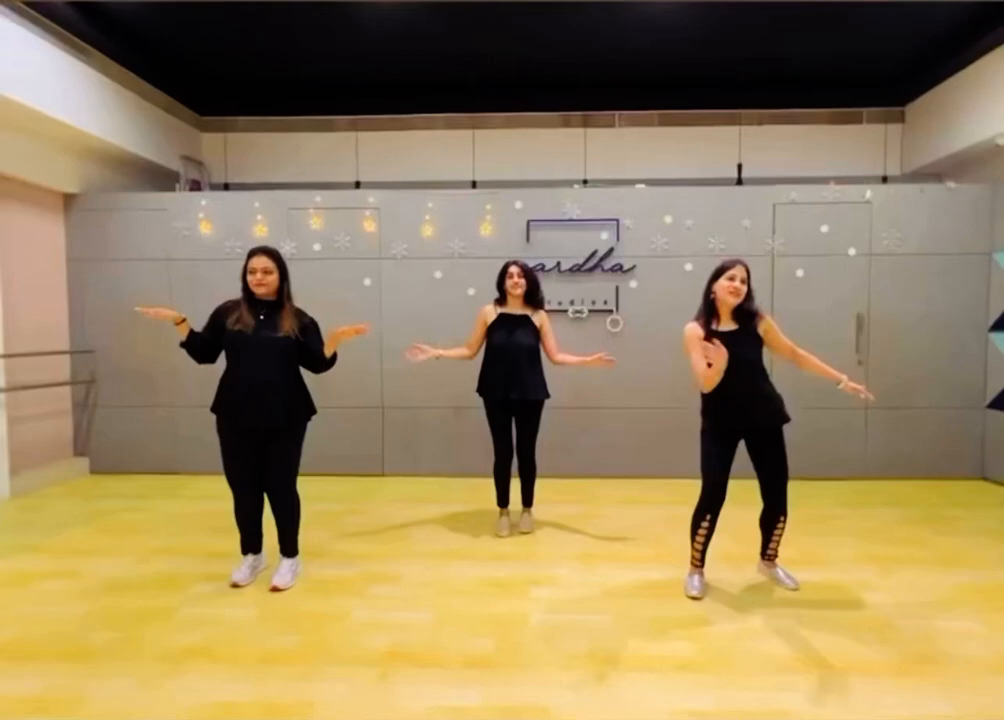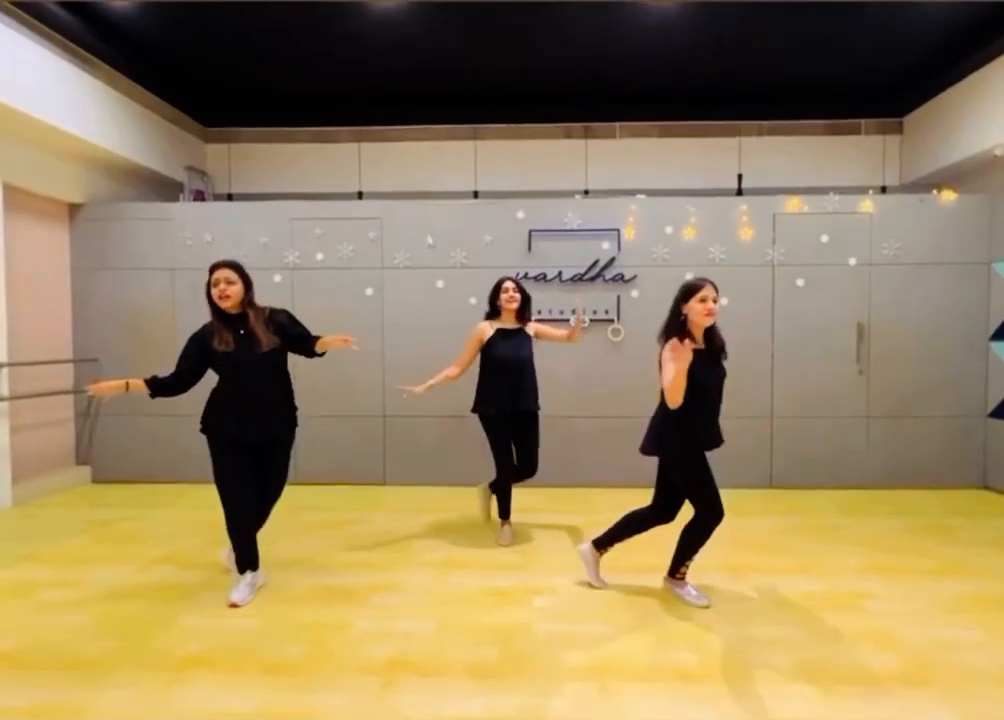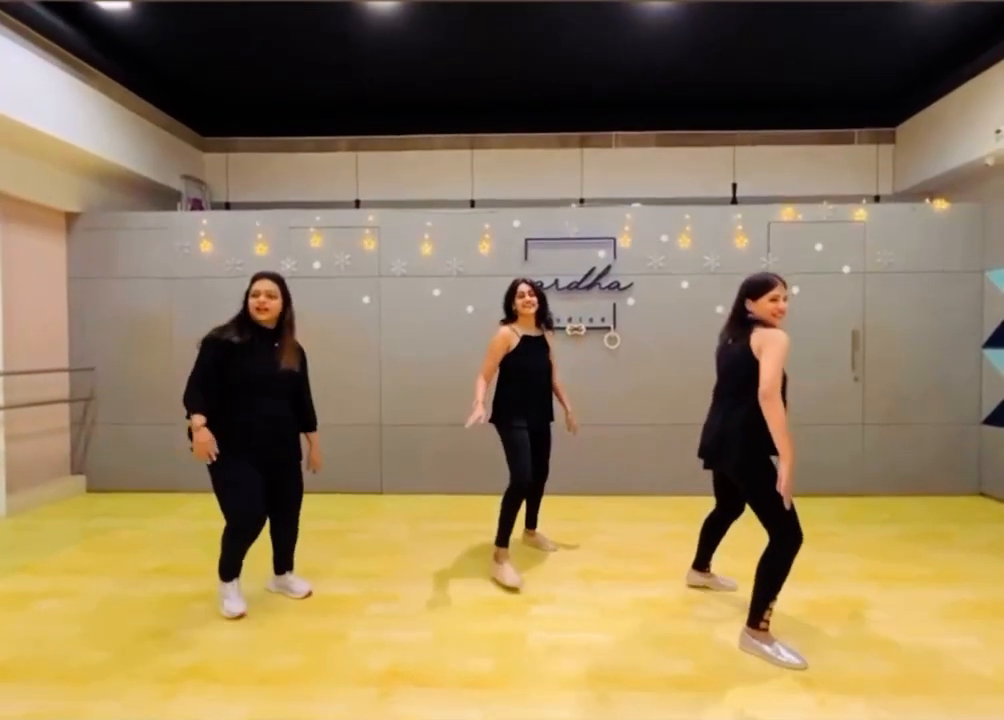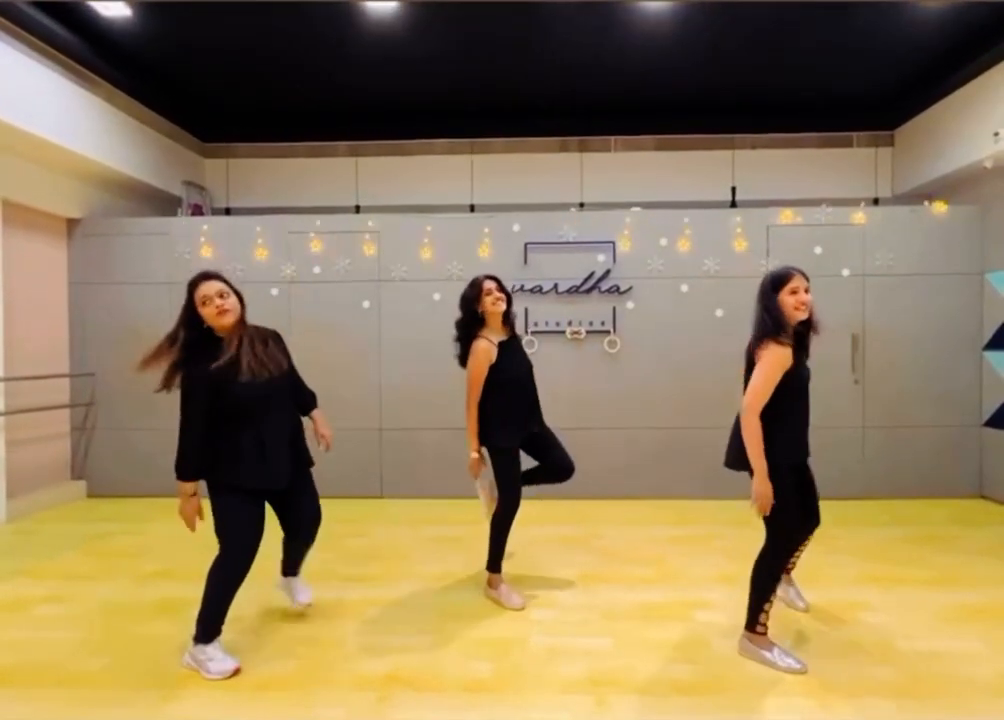
dt=0.7s
person 1, frame 1
left shoulder: (757, 322)
right shoulder: (695, 331)
left elbow: (796, 354)
right elbow: (706, 383)
left wrist: (841, 380)
right wrist: (718, 365)
left hip: (762, 416)
right hip: (720, 422)
left knee: (776, 495)
right knee: (712, 495)
left ankle: (769, 561)
right ankle: (696, 568)
person 1, frame 2
left shoulder: (712, 343)
right shoulder: (676, 347)
right elbow: (673, 400)
right wrist: (680, 365)
left hip: (689, 440)
right hip: (676, 440)
left knee: (664, 510)
right knee: (710, 511)
left ankle: (596, 548)
right ankle: (676, 578)
person 1, frame 3
left shoulder: (732, 338)
right shoulder: (771, 338)
right elbow: (768, 395)
right wrist: (788, 457)
left hip: (721, 440)
right hip: (742, 446)
left knee: (729, 507)
right knee: (787, 534)
left ankle: (700, 571)
right ankle: (756, 632)
person 1, frame 4
left shoulder: (787, 339)
right shoulder: (776, 348)
right elbow: (750, 411)
right wrist: (761, 475)
left hip: (787, 449)
right hip: (767, 452)
left knee: (807, 520)
right knee: (783, 536)
left ankle: (781, 579)
right ankle: (755, 636)
person 2, frame 1
left shoulder: (298, 320)
right shoulder: (228, 313)
left elbow: (316, 363)
right elbow: (203, 353)
left wrist: (336, 340)
right wrist: (179, 321)
left hip: (284, 418)
right hip: (235, 417)
left knee: (281, 486)
right knee: (244, 488)
left ankle: (289, 559)
right ankle: (251, 556)
person 2, frame 2
left shoulder: (276, 322)
right shoulder: (207, 336)
left elbow: (306, 344)
right elbow: (178, 382)
left wrist: (328, 342)
right wrist: (124, 385)
left hip: (277, 425)
right hip: (228, 430)
left knee: (269, 493)
right knee: (237, 501)
left ankle: (240, 548)
right ankle: (248, 572)
person 2, frame 3
left shoulder: (292, 349)
right shoulder: (225, 339)
left elbow: (301, 398)
right elbow: (200, 385)
left wrist: (311, 441)
right wrist: (199, 427)
left hip: (282, 446)
right hip: (233, 445)
left knee: (286, 512)
right knee: (245, 518)
left ankle: (282, 575)
right ankle: (228, 580)
person 2, frame 4
left shoulder: (269, 341)
right shoulder: (200, 364)
left elbow: (294, 386)
right elbow: (193, 431)
left wrist: (316, 417)
right wrist: (188, 491)
left hip: (286, 457)
right hip: (233, 469)
left knee: (305, 523)
right knee: (238, 551)
left ankle: (290, 576)
right ankle: (203, 645)
person 3, frame 1
left shoulder: (538, 316)
right shoulder: (489, 313)
left elbow: (555, 356)
right elbow: (469, 351)
left wrist: (589, 360)
right wrist: (435, 353)
left hip: (529, 393)
right hip: (496, 393)
left knee: (526, 452)
right knee: (503, 452)
left ankle: (528, 509)
right ankle: (503, 511)
person 3, frame 2
left shoulder: (530, 328)
right shoulder: (484, 329)
left elbow: (569, 337)
right elbow: (458, 368)
left wrist: (577, 324)
right wrist: (425, 386)
left hip: (524, 407)
right hip: (493, 407)
left knee: (528, 466)
right knee: (506, 464)
left ankle: (491, 489)
right ankle: (505, 521)
person 3, frame 3
left shoulder: (545, 334)
right shoulder: (506, 334)
right elbow: (485, 375)
left wrist: (567, 406)
right wrist: (479, 404)
left hip: (540, 415)
right hip: (512, 417)
left knee: (539, 475)
right knee: (521, 478)
left ankle: (531, 532)
right ankle: (500, 555)
person 3, frame 4
left shoulder: (511, 331)
right shoulder: (482, 345)
right elbow: (472, 402)
right wrist: (474, 449)
left hip: (529, 421)
right hip: (500, 429)
left knee: (563, 468)
right knee: (510, 502)
left ankle: (497, 485)
right ankle: (494, 581)
